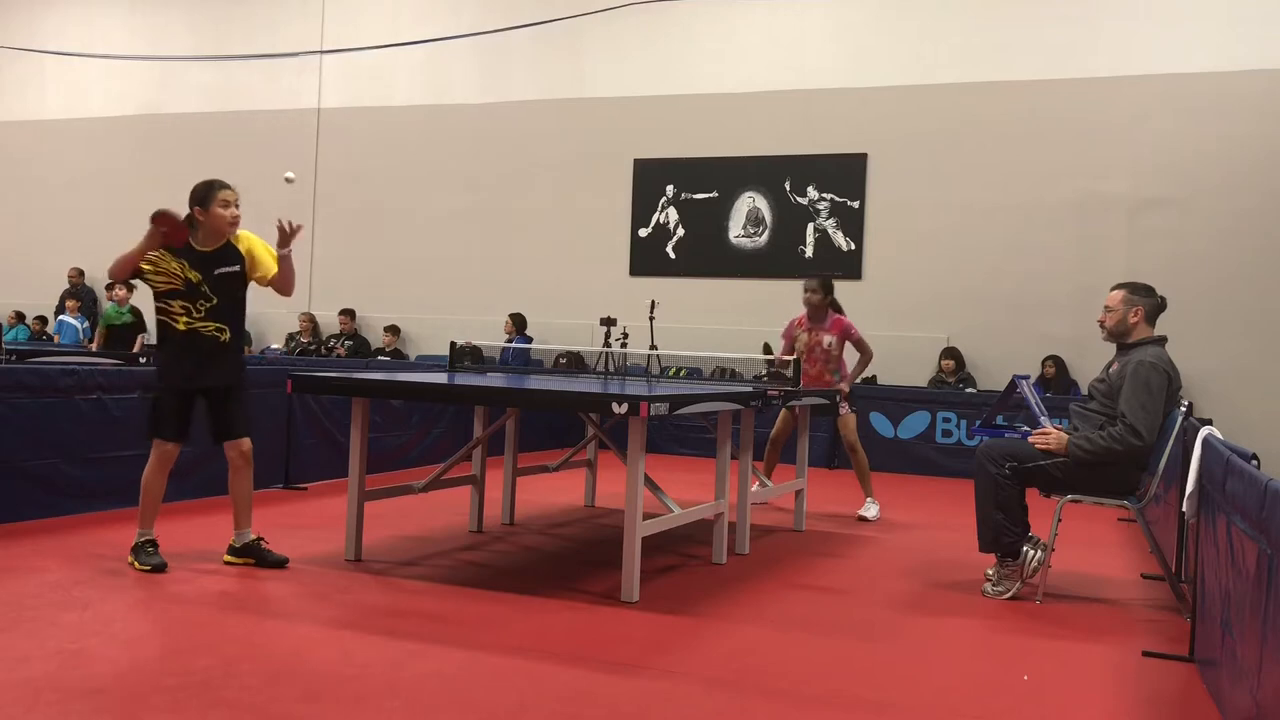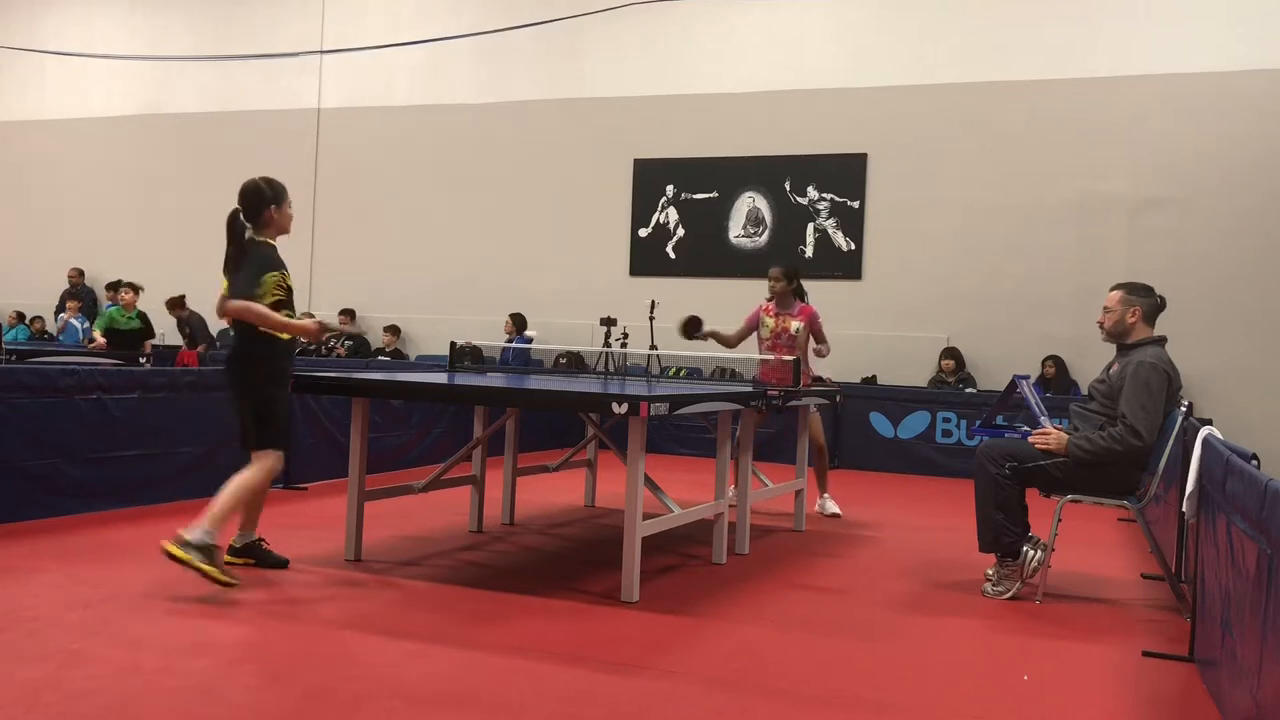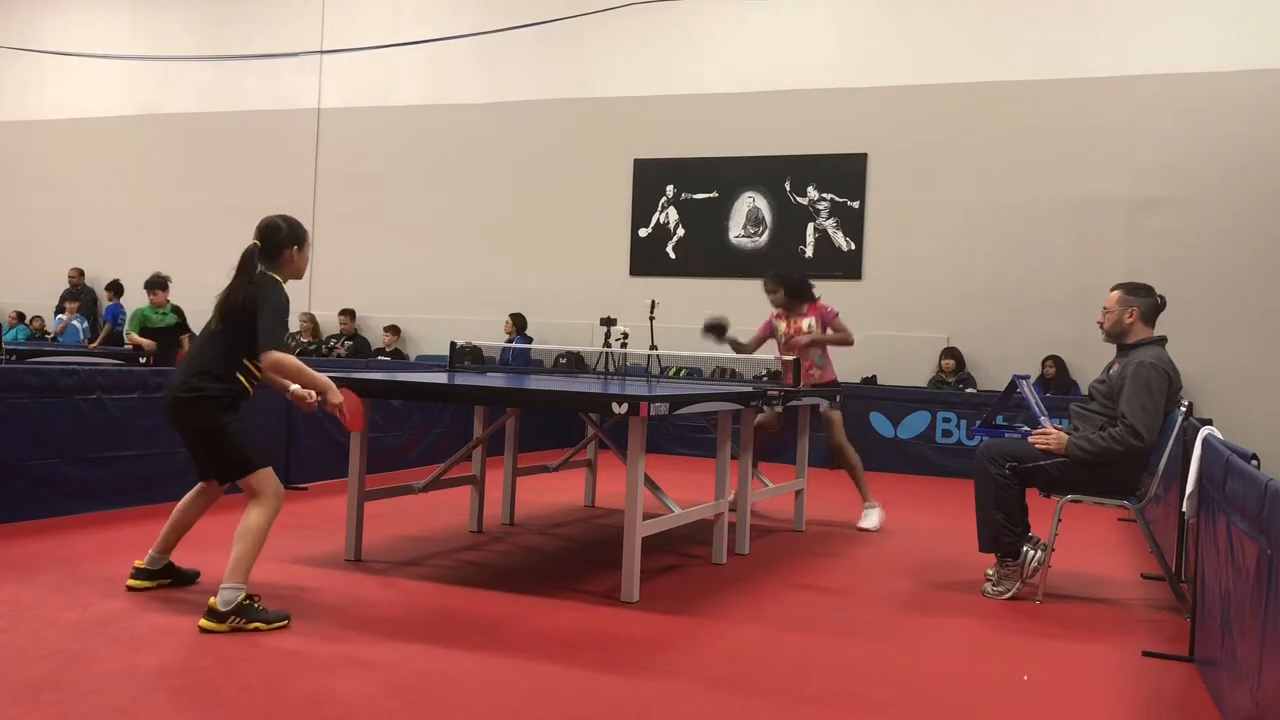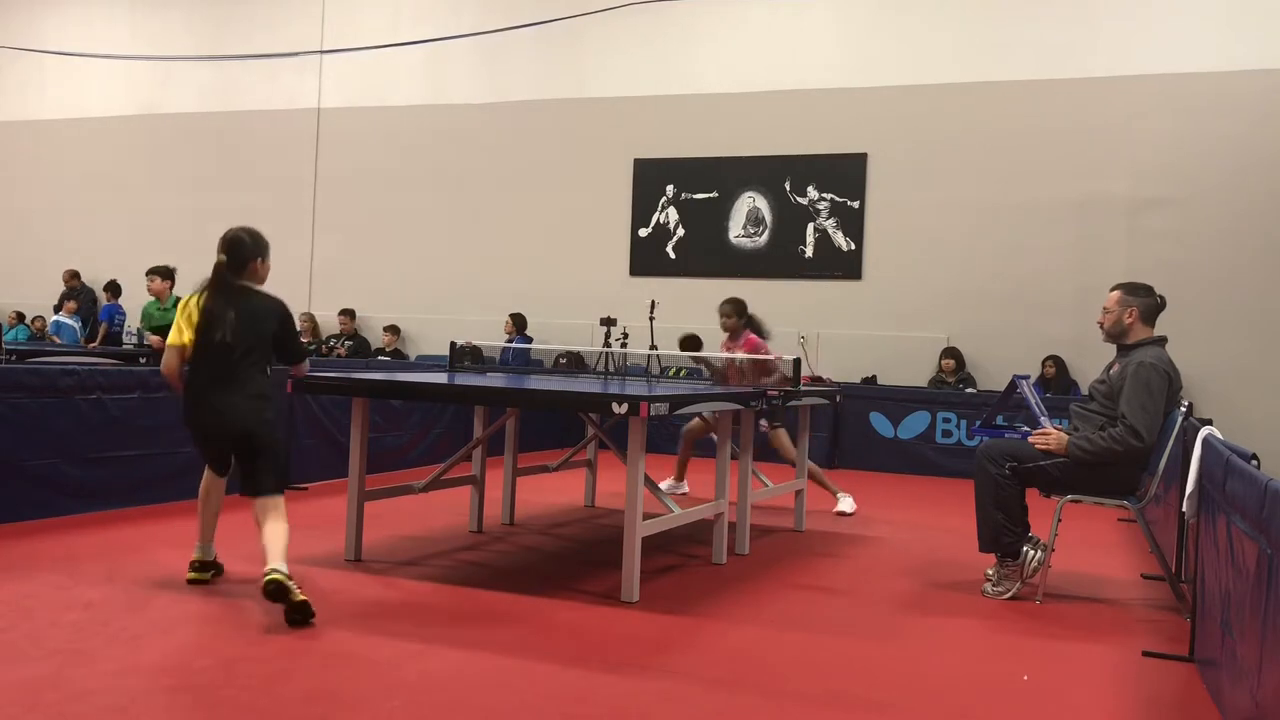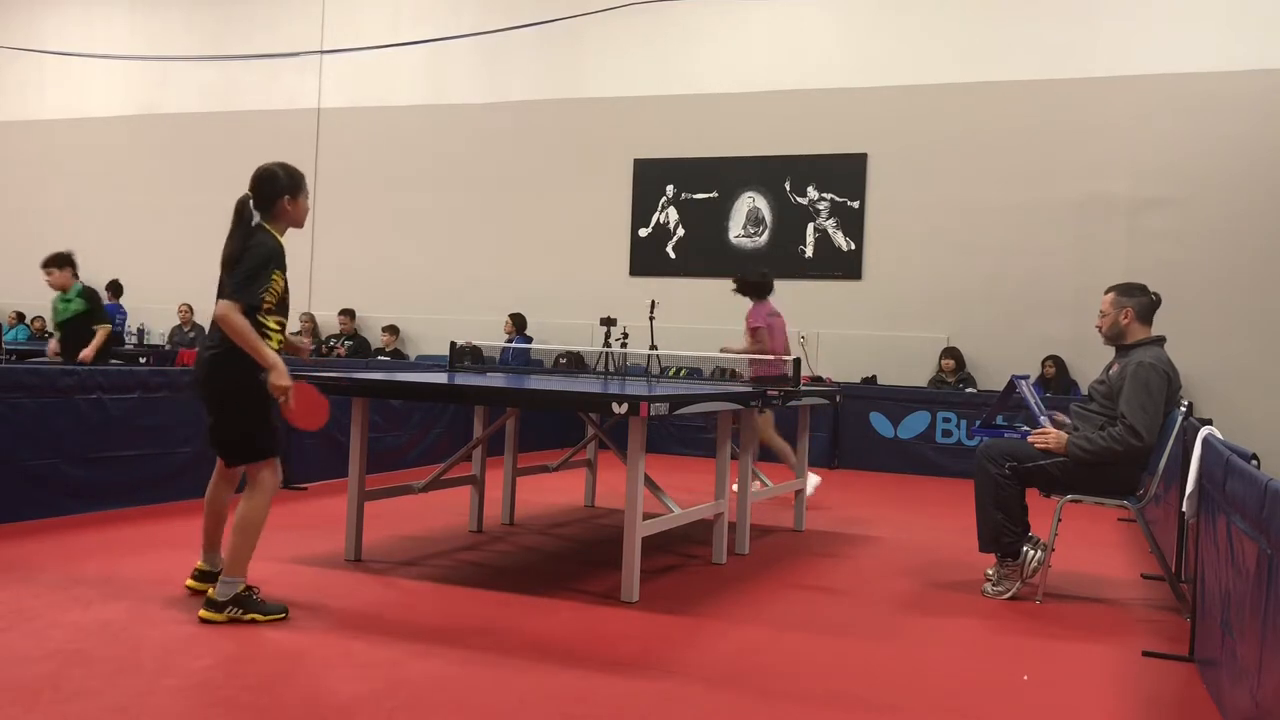
dt=0.7s
person 1, frame 1
left shoulder: (244, 245)
right shoulder: (168, 249)
left elbow: (284, 287)
right elbow: (115, 273)
left wrist: (284, 250)
right wrist: (144, 245)
left hip: (225, 366)
right hip: (176, 366)
left knee: (241, 450)
right knee: (164, 452)
left ankle: (243, 541)
right ankle: (145, 540)
person 1, frame 2
left shoulder: (251, 248)
right shoulder: (259, 254)
right elbow: (231, 306)
right wrist: (295, 326)
left hip: (259, 366)
right hip: (258, 368)
left knee: (266, 456)
right knee: (266, 461)
left ankle: (246, 541)
right ankle: (196, 540)
person 1, frame 3
left shoulder: (256, 286)
right shoulder: (269, 291)
right elbow: (271, 358)
left wrist: (292, 388)
right wrist: (324, 384)
left hip: (196, 398)
right hip: (204, 403)
left knee: (213, 483)
right knee: (267, 491)
left ankle: (152, 565)
right ankle: (228, 604)
person 1, frame 4
left shoulder: (198, 302)
right shoulder: (273, 308)
left elbow: (171, 367)
right elbow: (300, 367)
left wrist: (186, 384)
left hip: (204, 413)
right hip: (253, 415)
left knee: (216, 469)
right knee: (271, 510)
left ankle: (204, 559)
right ankle: (278, 571)
person 1, frame 5
left shoulder: (254, 242)
right shoulder: (264, 250)
right elbow: (227, 312)
left wrist: (284, 342)
right wrist: (273, 364)
left hip: (223, 371)
right hip: (236, 376)
left knee: (229, 469)
right knee: (265, 477)
left ankle: (209, 567)
right ankle: (225, 594)
person 2, frame 1
left shoulder: (1147, 364)
right shoulder: (1131, 356)
left elbow: (1133, 437)
left wrist: (1069, 446)
right wrist: (1067, 433)
left hip: (1110, 468)
right hip: (1095, 455)
left knee: (993, 454)
right knee: (998, 452)
left ankle: (1013, 554)
right ankle: (1020, 544)
person 2, frame 2
left shoulder: (1147, 365)
right shoulder: (1131, 356)
left elbow: (1133, 438)
left wrist: (1070, 445)
right wrist: (1067, 433)
left hip: (1109, 468)
right hip: (1095, 456)
left knee: (994, 455)
right knee: (997, 452)
left ankle: (1013, 554)
right ankle: (1020, 545)
person 2, frame 3
left shoulder: (1147, 366)
right shoulder: (1131, 357)
left elbow: (1133, 438)
left wrist: (1070, 446)
right wrist: (1067, 434)
left hip: (1109, 469)
right hip: (1093, 455)
left knee: (994, 455)
right knee: (997, 452)
left ankle: (1013, 554)
right ankle: (1020, 544)
person 2, frame 4
left shoulder: (1147, 365)
right shoulder: (1131, 357)
left elbow: (1133, 438)
left wrist: (1070, 445)
right wrist: (1068, 434)
left hip: (1107, 469)
right hip: (1095, 456)
left knee: (994, 455)
right knee: (996, 452)
left ankle: (1013, 553)
right ankle: (1020, 545)
person 2, frame 5
left shoulder: (1146, 366)
right shoulder: (1131, 357)
left elbow: (1133, 438)
left wrist: (1070, 444)
right wrist: (1073, 425)
left hip: (1107, 469)
right hip: (1095, 456)
left knee: (994, 455)
right knee: (998, 452)
left ankle: (1012, 553)
right ankle: (1019, 544)
person 3, frame 1
left shoulder: (842, 325)
right shoulder: (795, 325)
left elbow: (867, 354)
right elbow: (785, 360)
left wrist: (848, 382)
left hip: (835, 389)
right hip: (805, 388)
left knee: (851, 442)
right knee: (776, 437)
left ankle: (871, 501)
right ankle: (763, 486)
person 3, frame 2
left shoulder: (808, 313)
right shoulder: (761, 312)
left elbow: (824, 343)
right elbow: (733, 342)
left wrist: (823, 350)
right wrist: (711, 334)
left hip: (799, 385)
left knee: (818, 443)
left ankle: (824, 497)
right ankle: (738, 489)
person 3, frame 3
left shoulder: (819, 310)
right shoulder: (774, 320)
left elbow: (848, 338)
right elbow: (747, 349)
left wrist: (813, 338)
right wrist: (729, 340)
left hip: (822, 384)
left knee: (838, 442)
right knee: (757, 433)
left ankle: (871, 505)
person 3, frame 4
left shoulder: (755, 343)
right shoulder: (727, 344)
left elbow: (775, 373)
right wrist: (705, 363)
left knee: (791, 456)
right knee: (688, 432)
left ankle: (840, 495)
right ankle: (678, 482)
person 3, frame 5
left shoulder: (755, 312)
right shoulder: (774, 312)
left elbow: (766, 347)
right elbow: (785, 349)
left wrist: (737, 351)
left hip: (765, 377)
right hip: (779, 375)
left knee: (767, 435)
right knee: (748, 424)
left ankle: (806, 476)
right ankle: (751, 480)
